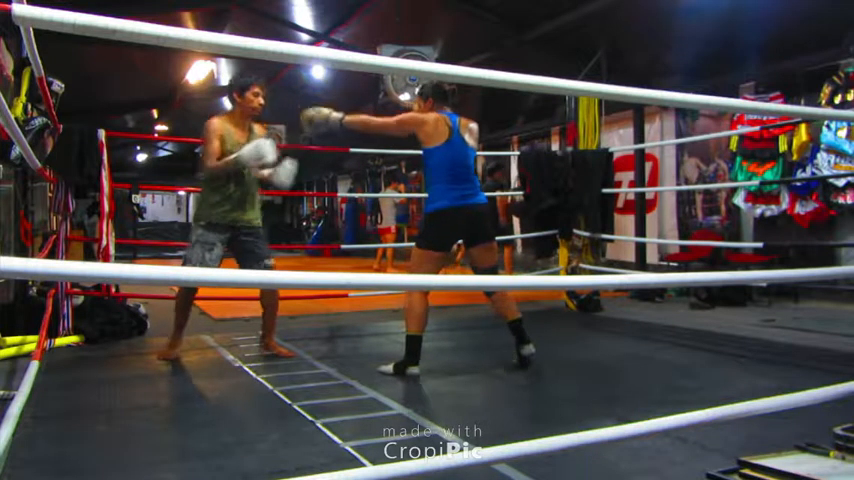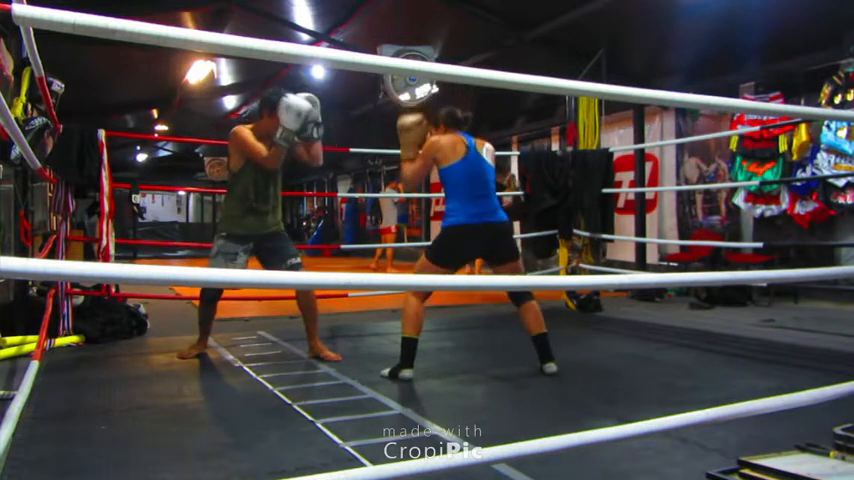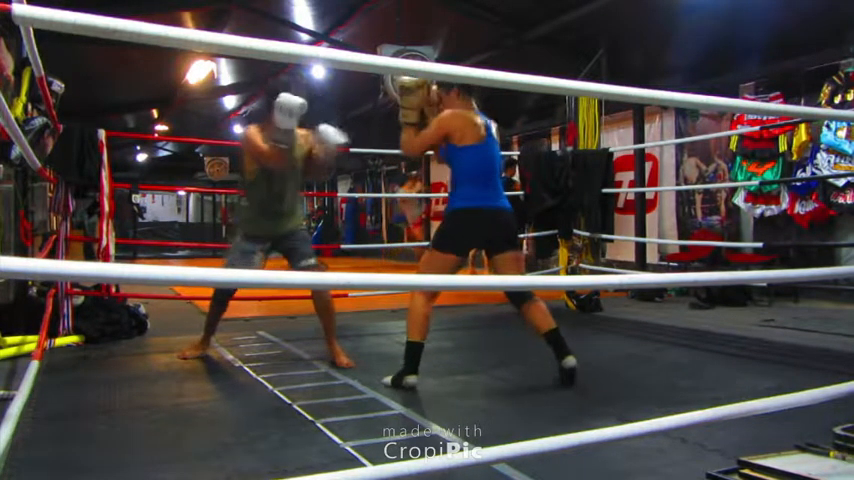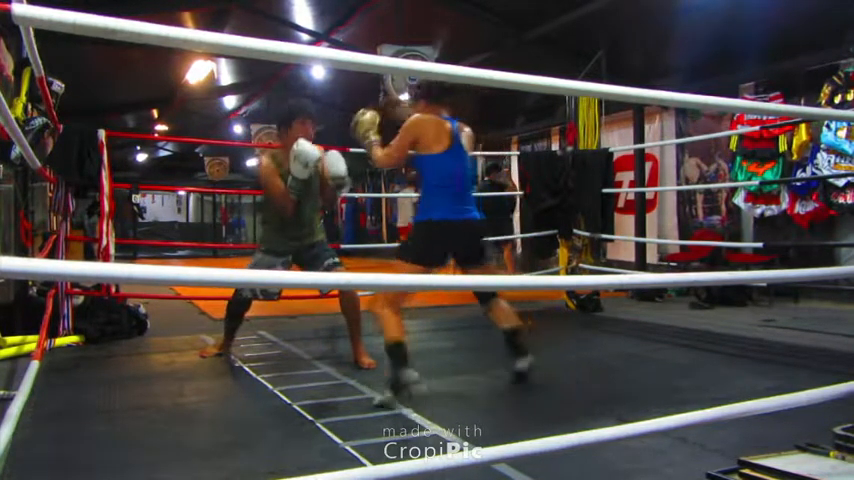
dt=1s
person 1, frame 1
left shoulder: (423, 121)
right shoulder: (471, 127)
left elbow: (372, 124)
left wrist: (337, 118)
left hip: (443, 215)
right hip: (476, 211)
left knee: (418, 286)
left ankle: (411, 360)
right ankle: (523, 343)
person 1, frame 2
left shoulder: (440, 144)
right shoulder: (485, 147)
left elbow: (409, 181)
left wrist: (410, 149)
left hip: (460, 232)
right hip: (497, 229)
left knee: (415, 294)
right knee: (522, 294)
left ankle: (405, 365)
right ankle: (547, 359)
person 1, frame 3
left shoulder: (451, 119)
right shoulder: (489, 124)
left elbow: (410, 150)
left wrist: (409, 111)
right wrist: (429, 114)
left hip: (464, 218)
right hip: (500, 217)
left knee: (422, 293)
right knee: (522, 293)
left ankle: (409, 371)
right ankle: (564, 356)
person 1, frame 4
left shoulder: (421, 123)
right shoulder: (466, 132)
left elbow: (384, 162)
left wrist: (369, 136)
left hip: (435, 228)
right hip: (469, 226)
left knee: (386, 304)
right knee: (489, 296)
left ankle: (403, 370)
right ankle: (520, 356)
person 2, frame 1
left shoulder: (258, 131)
right shoulder: (215, 125)
right elbow: (209, 169)
left wrist: (274, 173)
right wrist: (238, 160)
left hip: (248, 218)
right hip: (214, 217)
right knee: (191, 281)
left ankle: (268, 339)
right ankle: (175, 340)
person 2, frame 2
left shoulder: (282, 136)
right shoulder: (240, 134)
left elbow: (315, 161)
right elbow: (271, 162)
left wrist: (313, 124)
right wrist: (289, 128)
left hip: (270, 226)
right hip: (236, 227)
right knee: (212, 287)
left ankle: (315, 344)
right ankle: (202, 340)
person 2, frame 3
left shoulder: (303, 138)
right shoulder: (252, 134)
left elbow: (319, 175)
right elbow: (276, 162)
left wrist: (329, 155)
right wrist: (285, 127)
left hip: (290, 227)
right hip: (255, 227)
right knee: (226, 287)
left ankle: (334, 347)
right ankle: (204, 341)
person 2, frame 4
left shoulder: (317, 154)
right shoulder: (268, 164)
left elbow: (328, 196)
right elbow: (287, 207)
left wrist: (337, 180)
right wrist: (298, 173)
left hip: (312, 239)
right hip: (275, 243)
right knee: (243, 294)
left ankle: (358, 348)
right ankle: (226, 342)
